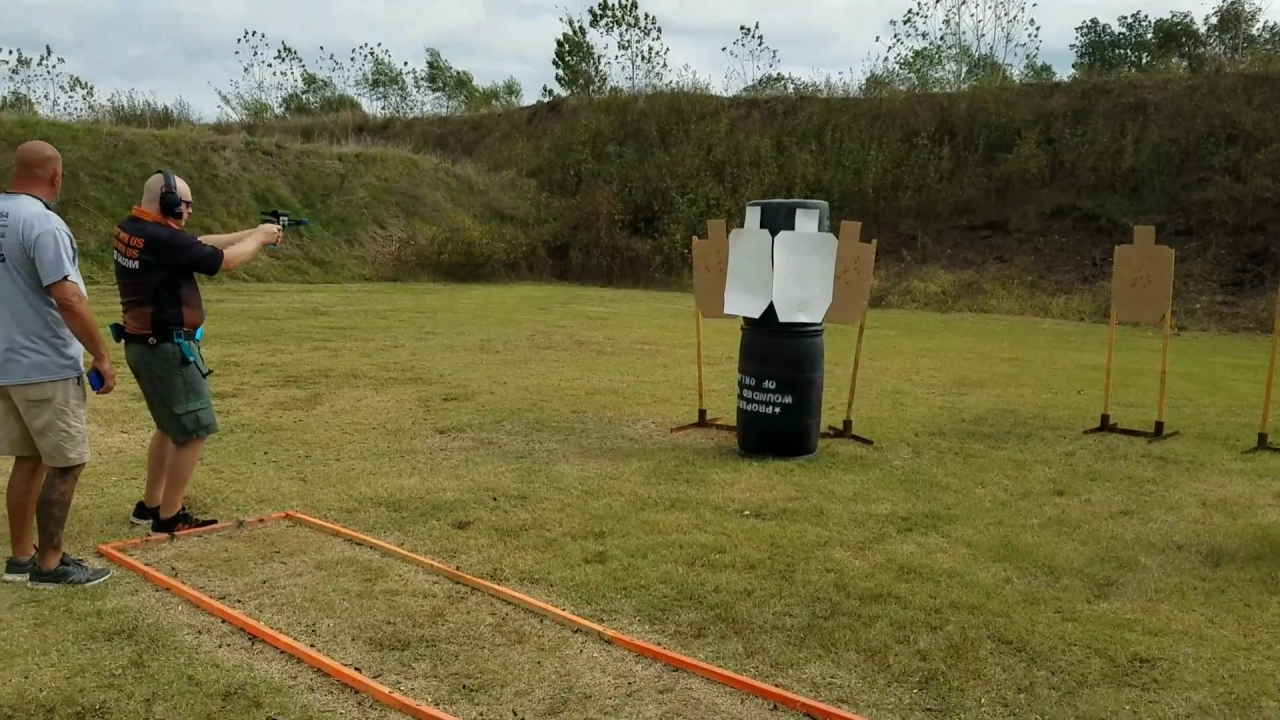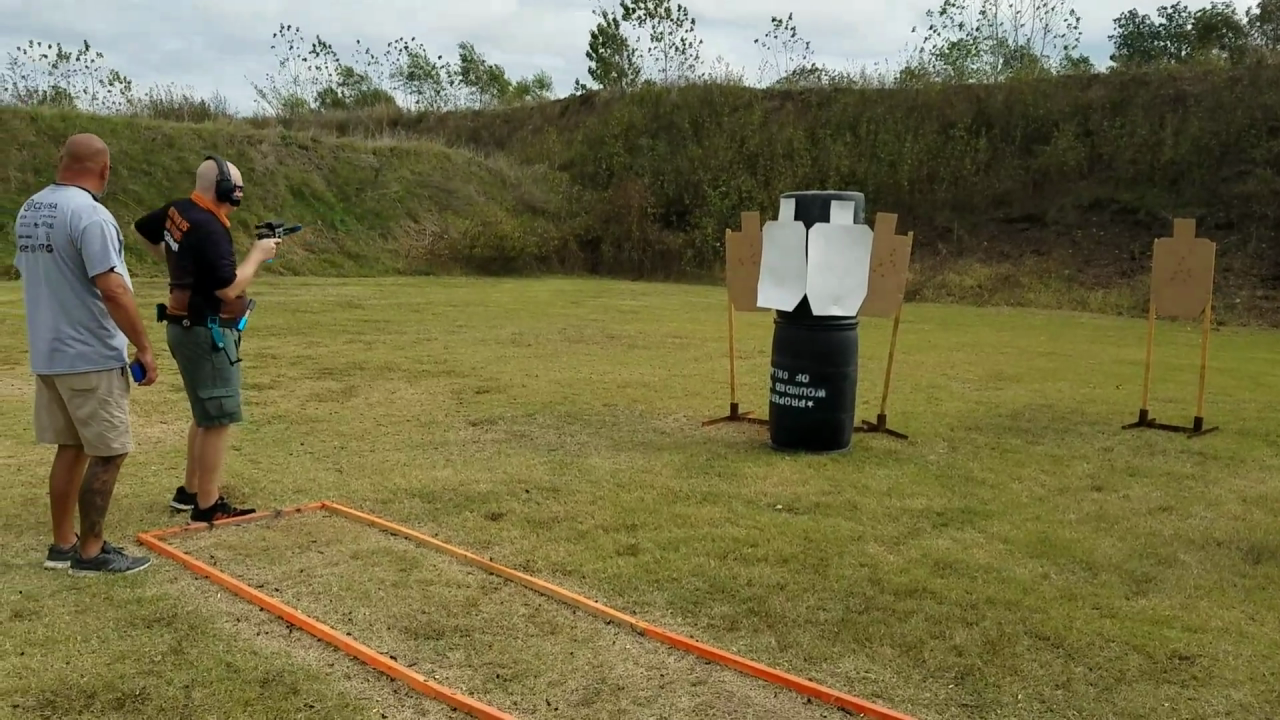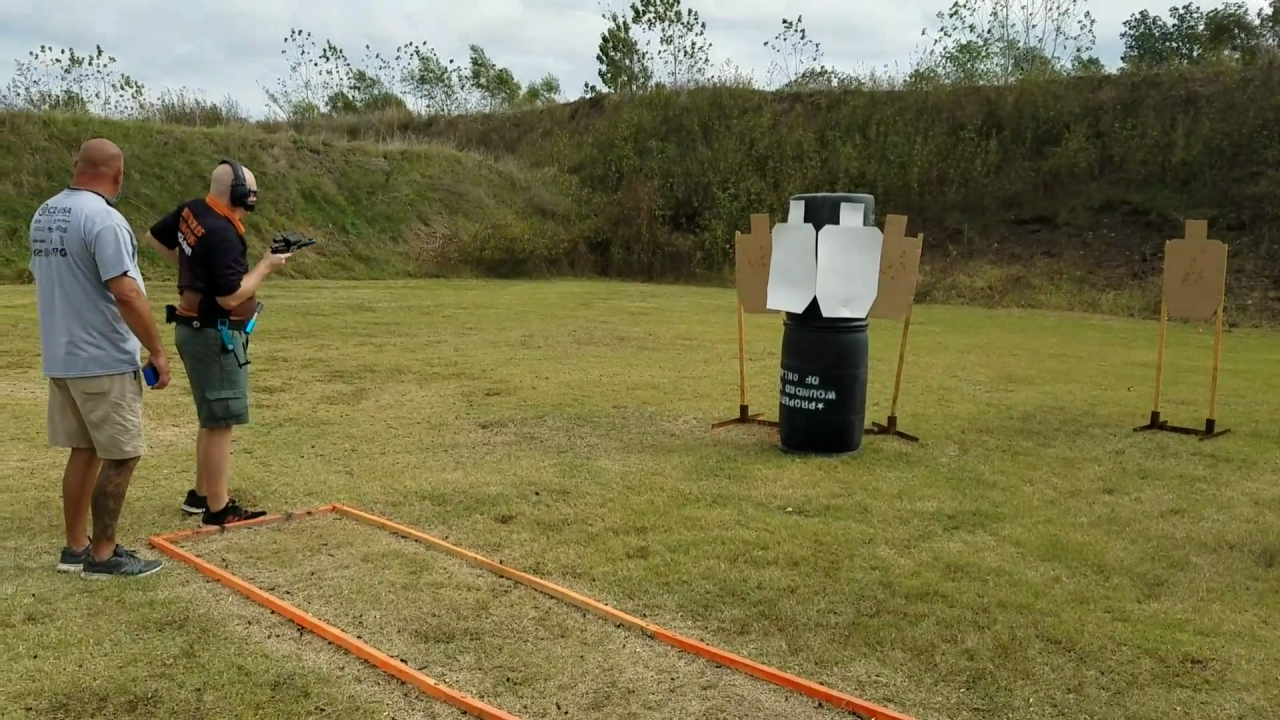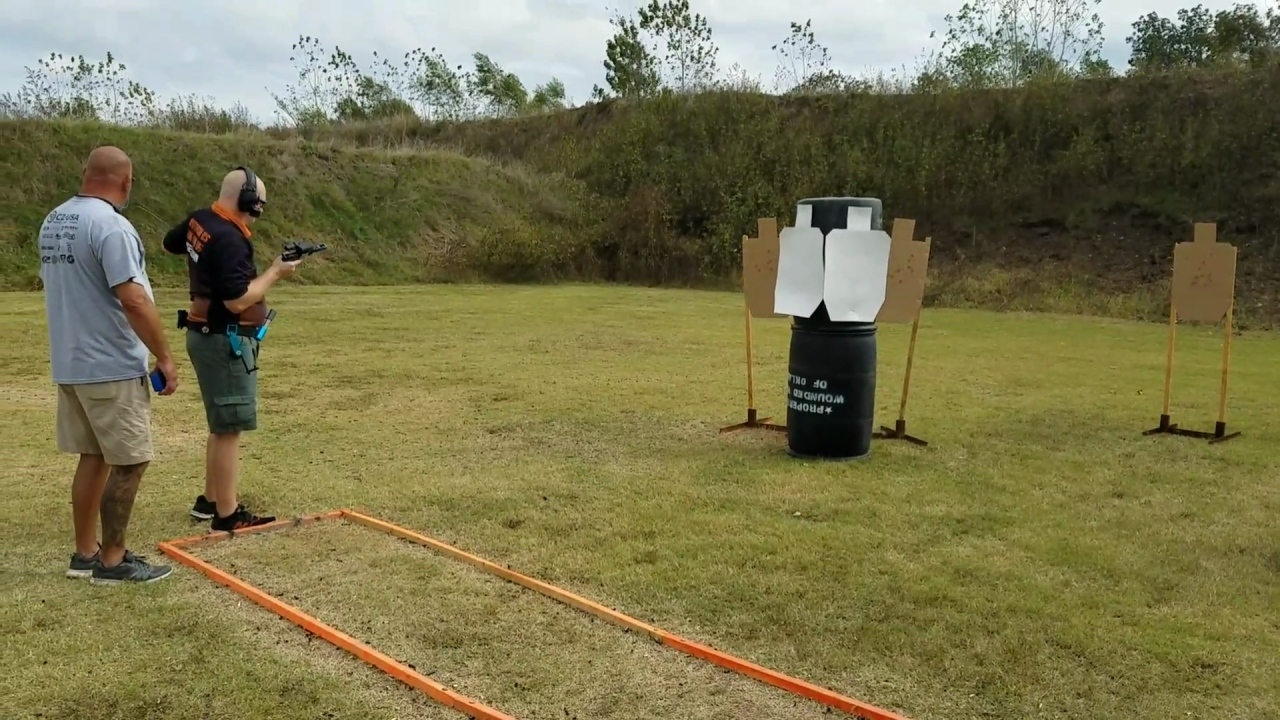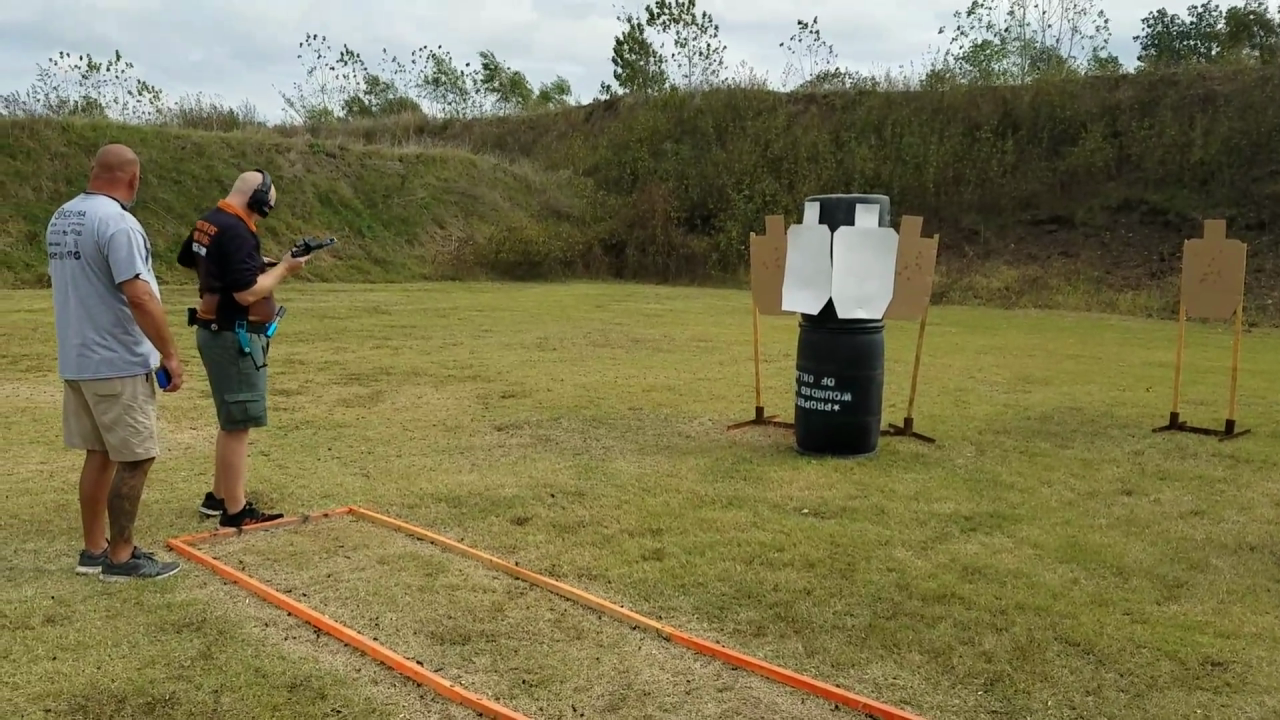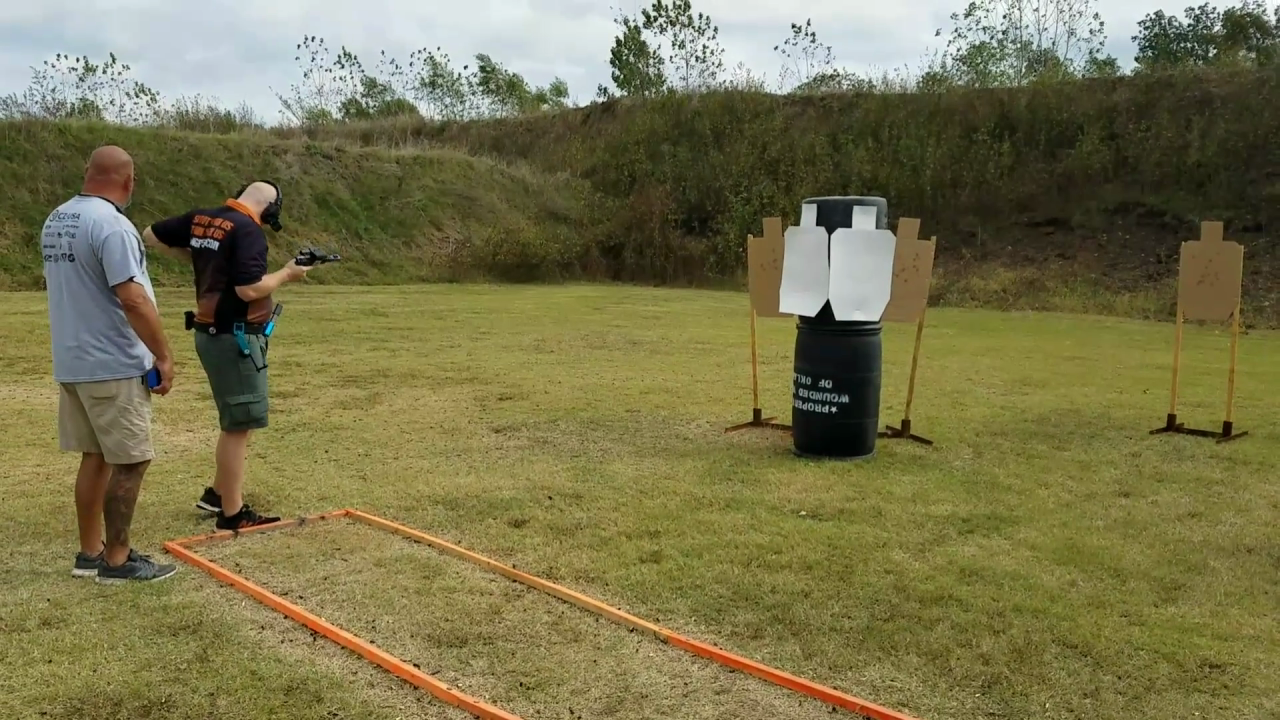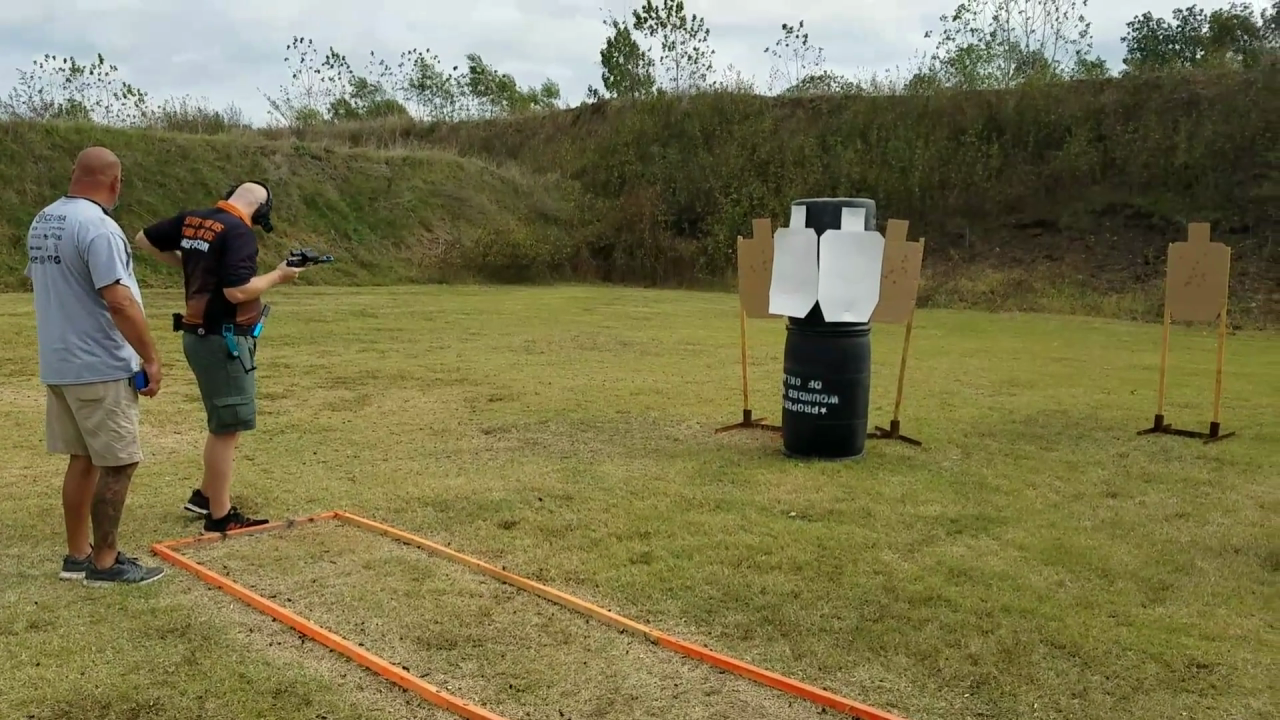
dt=0.4s
person 1, frame 1
right shoulder: (42, 223)
right elbow: (68, 300)
right wrist: (101, 355)
right hip: (46, 368)
right knee: (65, 463)
right ankle: (49, 563)
person 1, frame 2
left shoulder: (30, 210)
right shoulder: (90, 215)
left elbow: (31, 275)
right elbow: (113, 291)
right wrist: (144, 348)
left hip: (49, 355)
right hip: (91, 358)
left knee: (71, 448)
right knee: (108, 453)
left ankle: (63, 544)
right ankle: (91, 551)
person 1, frame 3
left shoulder: (44, 214)
right shoulder: (103, 218)
right elbow: (126, 294)
right wrist: (156, 352)
left hip: (61, 358)
right hip: (103, 361)
left knee: (84, 451)
right knee: (120, 456)
left ankle: (76, 547)
right ankle: (103, 554)
person 1, frame 4
left shoulder: (53, 222)
right shoulder: (110, 225)
right elbow: (133, 301)
right wrist: (164, 358)
left hip: (71, 364)
right hip: (111, 367)
left knee: (93, 457)
right knee: (128, 461)
left ankle: (85, 553)
right ankle: (112, 560)
person 1, frame 5
left shoulder: (61, 218)
right shoulder: (117, 222)
right elbow: (139, 297)
right wrist: (170, 354)
left hip: (77, 360)
right hip: (117, 364)
left knee: (100, 454)
right knee: (134, 458)
left ankle: (94, 549)
right ankle: (121, 556)
person 1, frame 6
left shoulder: (56, 220)
right shoulder: (111, 225)
right elbow: (133, 300)
right wrist: (163, 356)
left hip: (73, 363)
right hip: (112, 366)
left knee: (95, 457)
right knee: (129, 461)
left ankle: (90, 552)
right ankle: (117, 559)
person 1, frame 7
left shoulder: (42, 222)
right shoulder: (98, 226)
right elbow: (119, 302)
right wrist: (150, 358)
left hip: (59, 364)
right hip: (99, 368)
left knee: (82, 460)
right knee: (117, 463)
left ankle: (78, 555)
right ankle: (104, 562)
person 2, frame 1
left shoulder: (130, 228)
right shoulder: (161, 239)
left elbow: (200, 245)
right elbow: (223, 261)
left wrist: (249, 233)
right wrist: (259, 239)
left hip: (144, 344)
right hip: (168, 347)
left knee: (171, 427)
right knee: (194, 431)
left ankle: (150, 505)
right ankle: (169, 516)
person 2, frame 2
left shoulder: (178, 210)
right shoulder: (209, 229)
left elbow: (142, 230)
right elbow: (228, 289)
right wrist: (257, 254)
left hip: (188, 326)
right hip: (207, 332)
left knee: (206, 415)
right knee: (218, 419)
left ankle: (190, 490)
right ankle: (208, 505)
person 2, frame 3
left shoulder: (193, 211)
right shoulder: (222, 235)
left elbow: (155, 237)
right elbow: (230, 297)
right wrist: (266, 266)
left hip: (196, 328)
right hip: (214, 334)
left knee: (213, 418)
right knee: (221, 421)
left ankle: (201, 493)
right ankle: (218, 508)
person 2, frame 4
left shoulder: (200, 220)
right shoulder: (228, 239)
left elbow: (169, 244)
right elbow: (237, 301)
right wrist: (274, 273)
left hip: (207, 335)
right hip: (224, 340)
left knee: (222, 424)
right knee: (230, 428)
left ankle: (210, 500)
right ankle: (227, 514)
person 2, frame 5
left shoulder: (205, 223)
right shoulder: (236, 230)
left elbow: (186, 259)
right elbow: (248, 293)
right wrist: (285, 268)
left hip: (218, 332)
right hip: (234, 336)
left knee: (232, 421)
right knee: (239, 423)
left ankle: (218, 497)
right ankle: (235, 510)
person 2, frame 6
left shoulder: (200, 219)
right shoulder: (248, 230)
left elbow: (151, 235)
right elbow: (249, 289)
right wrist: (286, 273)
left hip: (213, 333)
right hip: (234, 337)
left knee: (236, 420)
right knee: (239, 425)
left ankle: (217, 493)
right ankle: (232, 513)
person 2, frame 7
left shoulder: (191, 220)
right shoulder: (238, 232)
left elbow: (144, 239)
right elbow: (237, 291)
right wrist: (278, 275)
left hip: (201, 334)
right hip: (222, 339)
left knee: (223, 422)
right knee: (227, 427)
left ankle: (205, 495)
right ankle: (220, 515)
